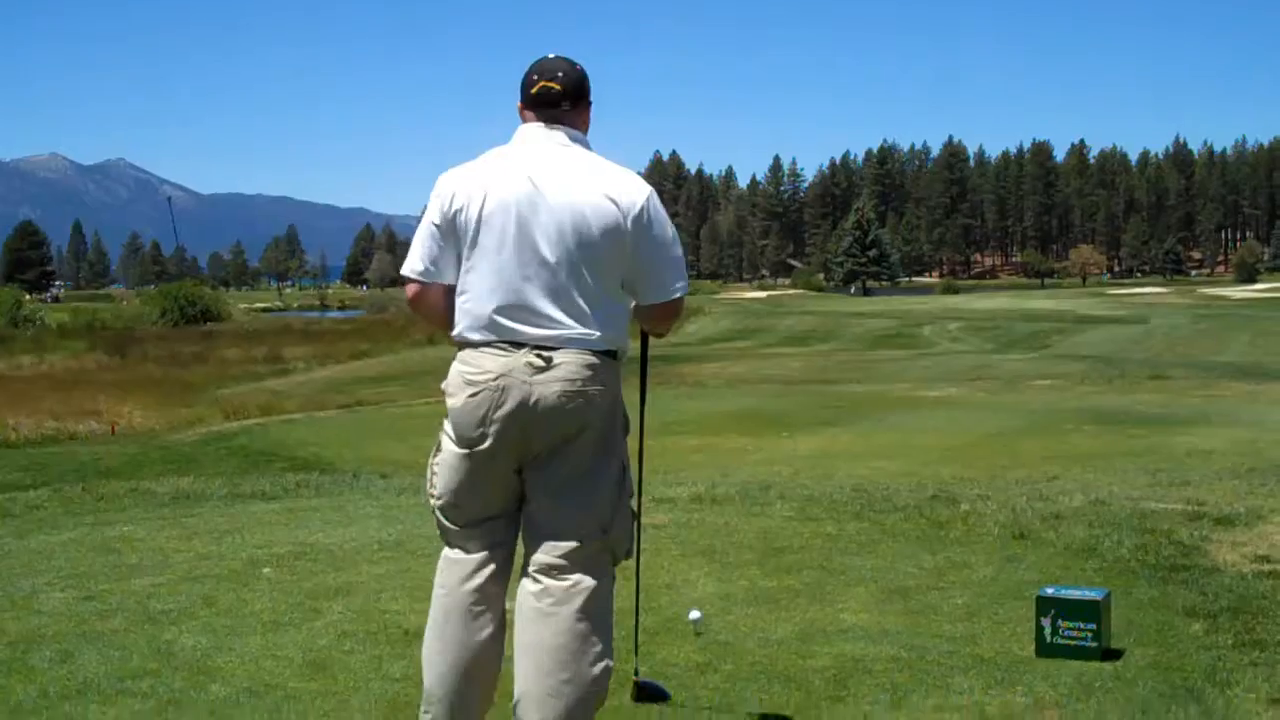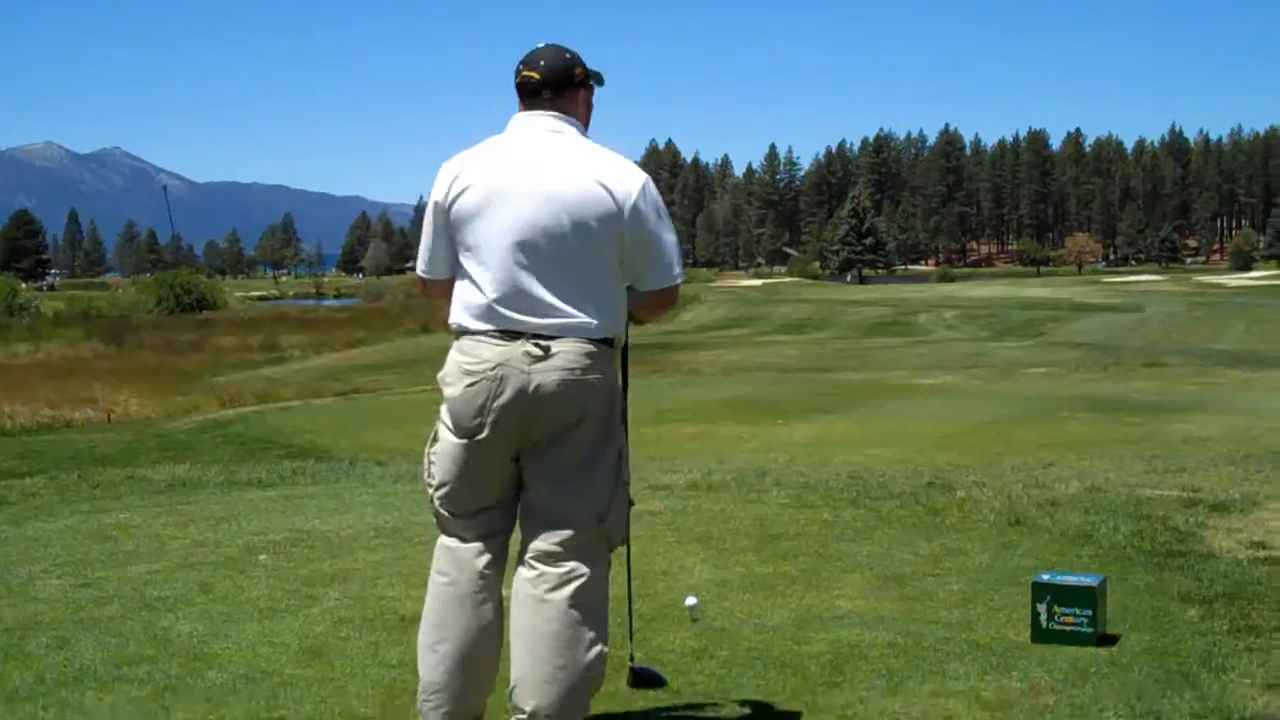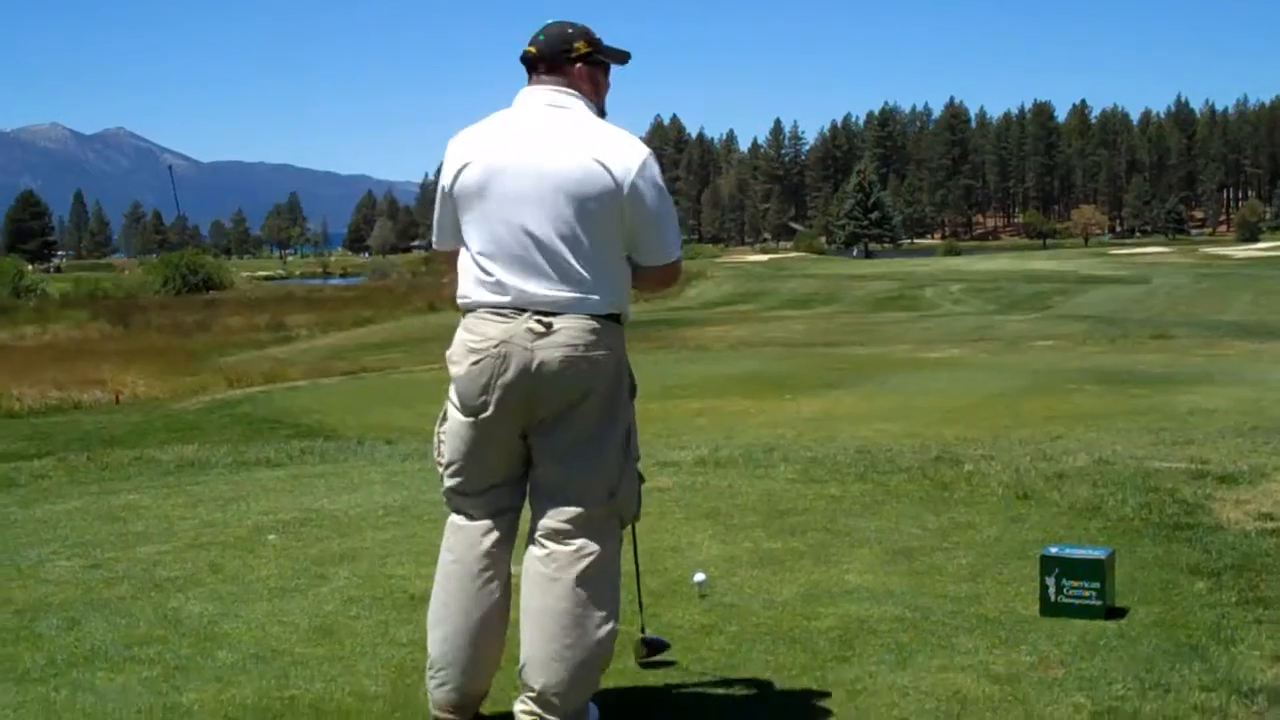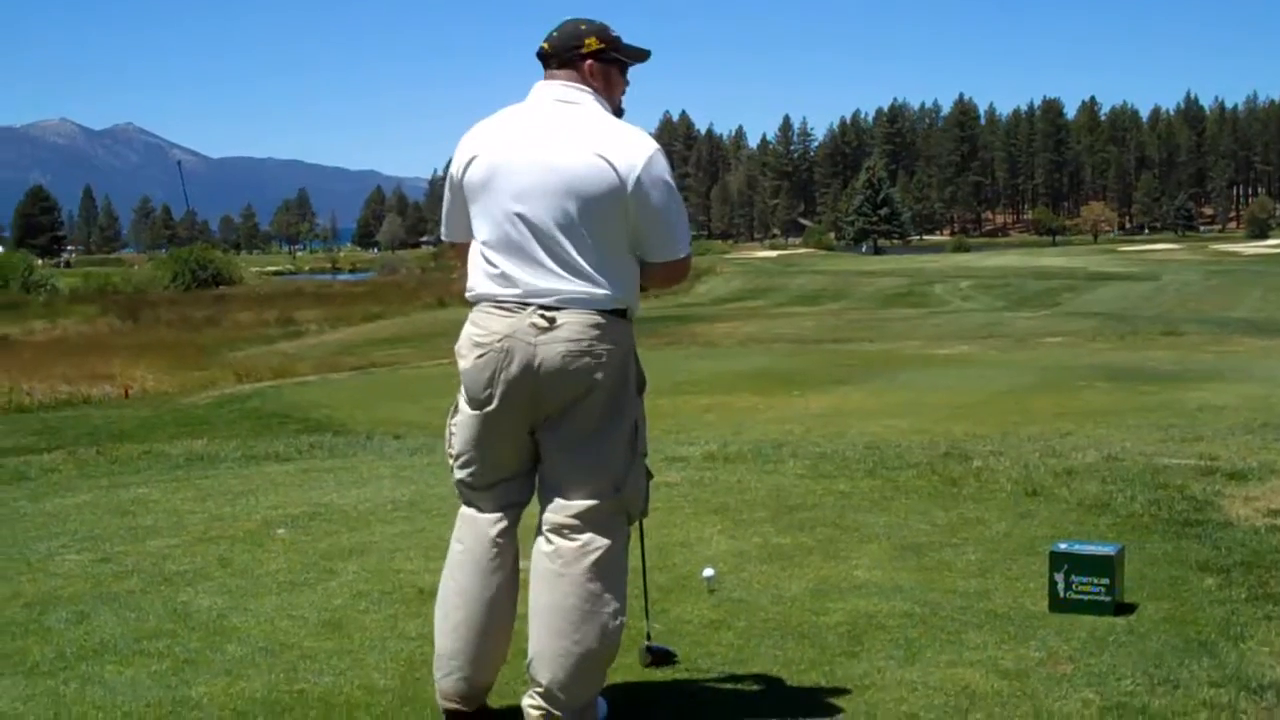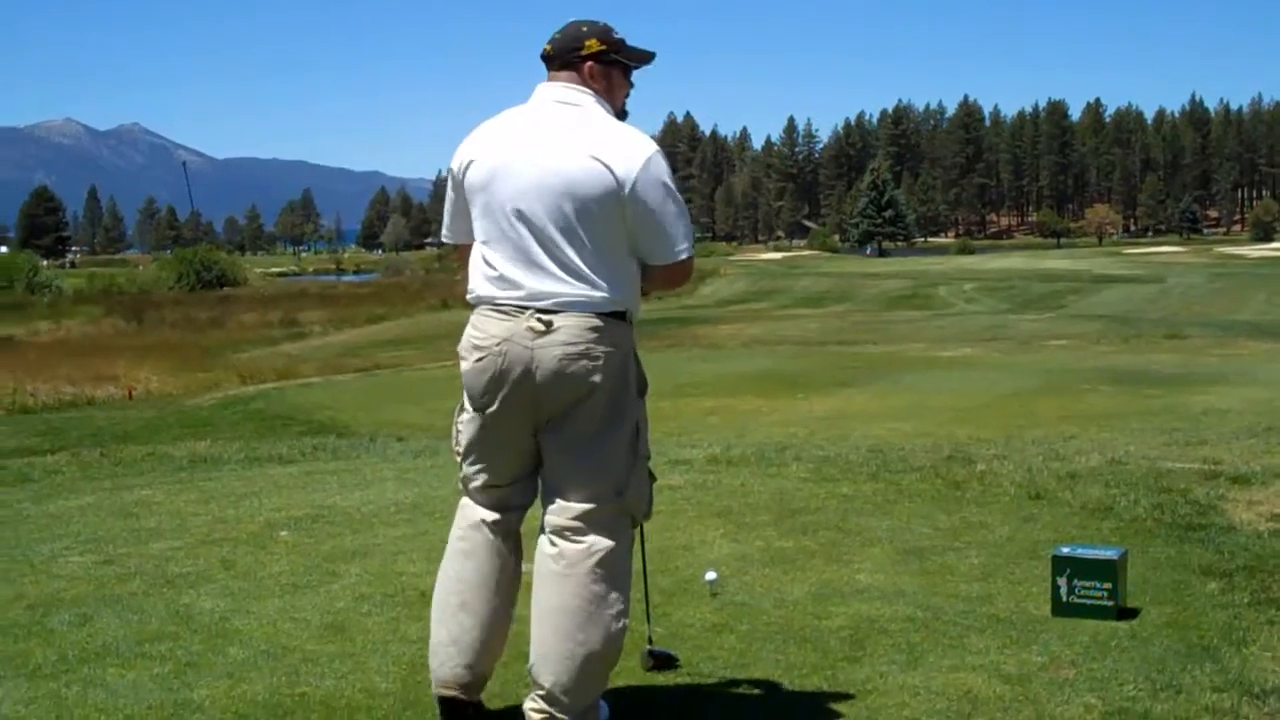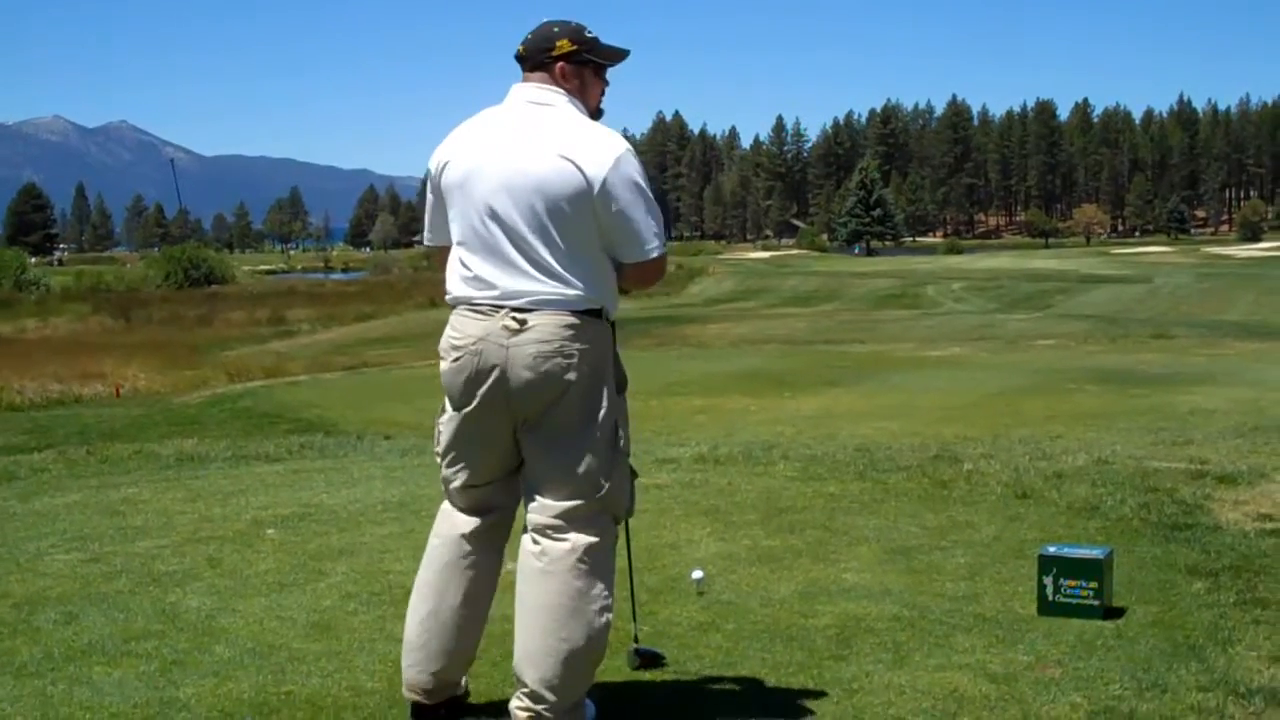
dt=0.2s
person 1, frame 1
left shoulder: (463, 181)
right shoulder: (627, 189)
left elbow: (423, 295)
right elbow: (664, 311)
left hip: (483, 379)
right hip: (580, 384)
left knee: (470, 555)
right knee: (568, 568)
person 1, frame 2
left shoulder: (460, 170)
right shoulder: (622, 178)
left elbow: (435, 284)
right elbow: (661, 296)
left hip: (480, 366)
right hip: (575, 372)
left knee: (466, 547)
right knee: (564, 555)
person 1, frame 3
left shoulder: (467, 145)
right shoulder: (622, 153)
right elbow: (662, 271)
left hip: (486, 342)
right hip: (580, 348)
left knee: (475, 520)
right knee: (574, 531)
person 1, frame 4
left shoulder: (479, 138)
right shoulder: (631, 148)
left elbow: (459, 242)
right elbow: (671, 267)
left hip: (494, 335)
right hip: (586, 344)
left knee: (484, 511)
right knee: (582, 522)
person 1, frame 5
left shoulder: (479, 141)
right shoulder: (629, 150)
right elbow: (674, 268)
left hip: (494, 337)
right hip: (586, 346)
left knee: (486, 508)
right knee: (585, 524)
person 1, frame 6
left shoulder: (457, 143)
right shoulder: (601, 148)
right elbow: (647, 266)
left hip: (472, 337)
right hip: (562, 344)
left knee: (467, 510)
right knee: (569, 524)
